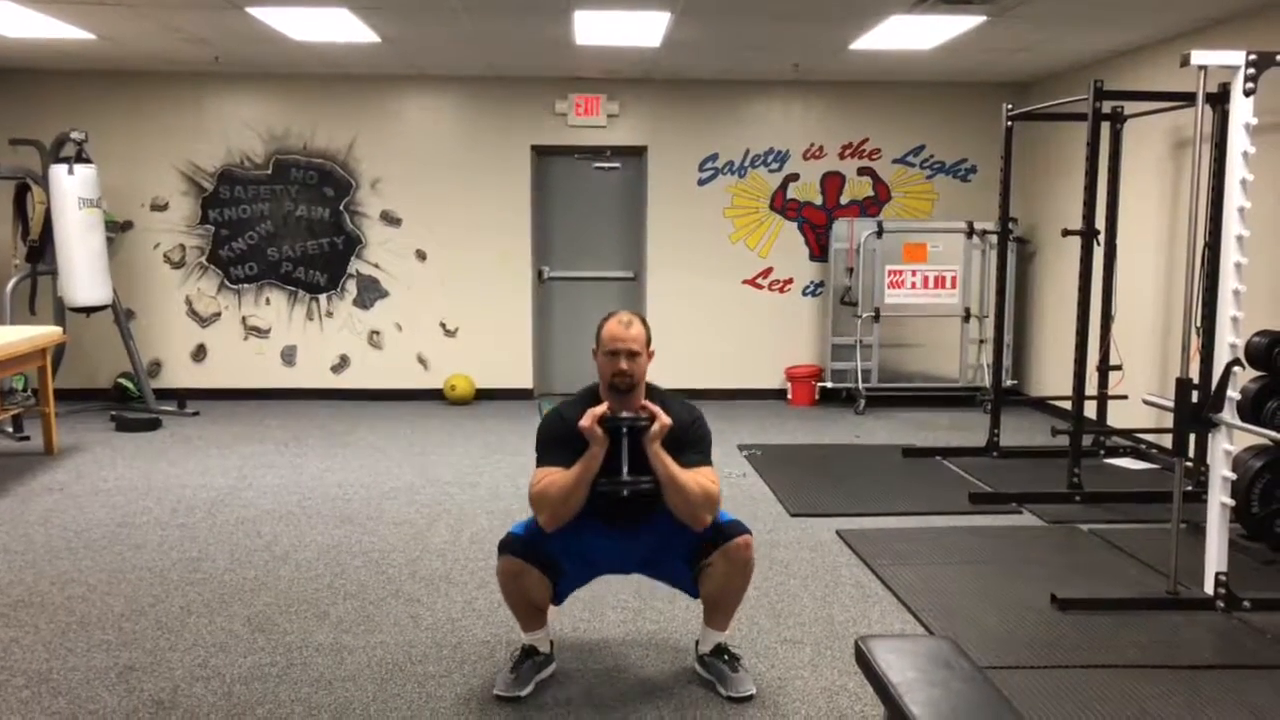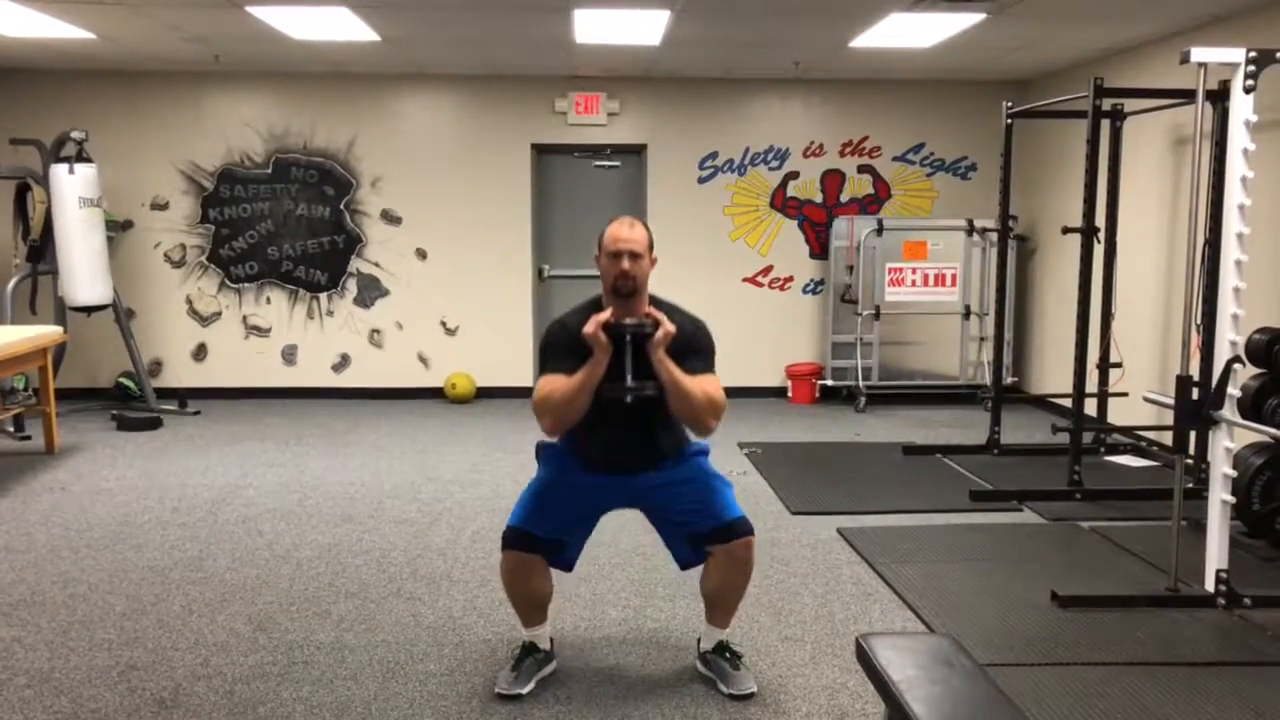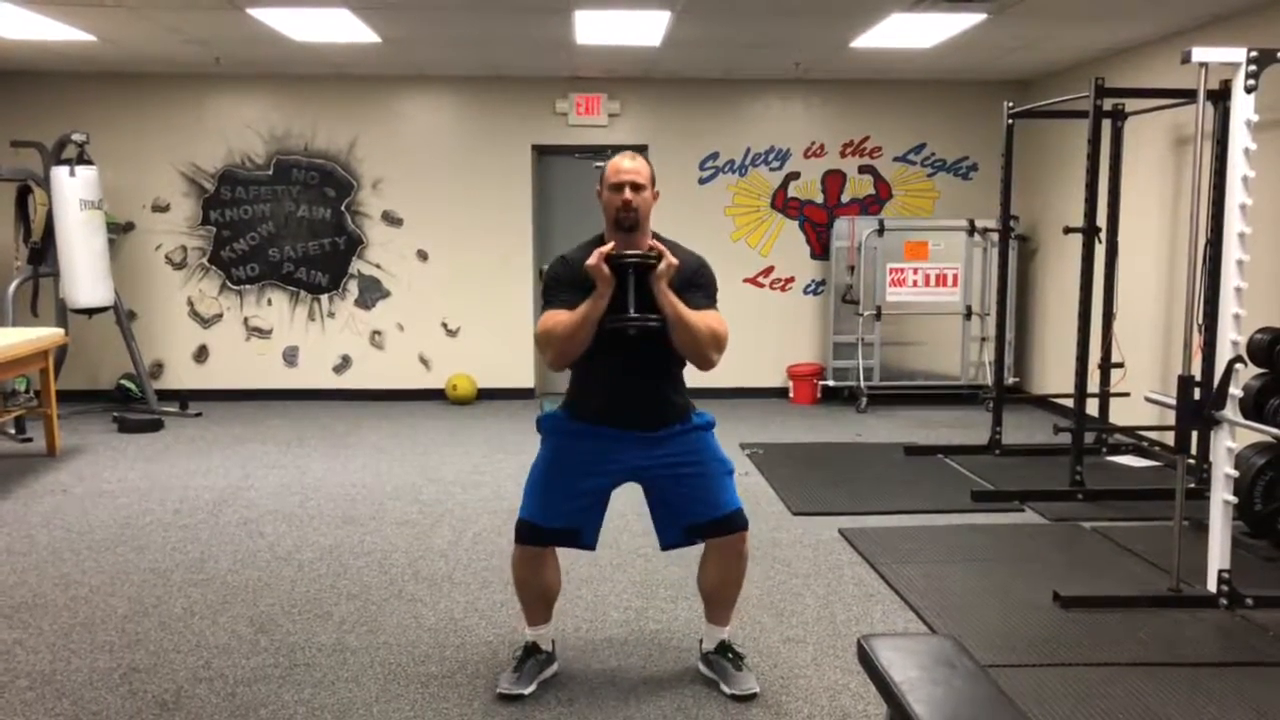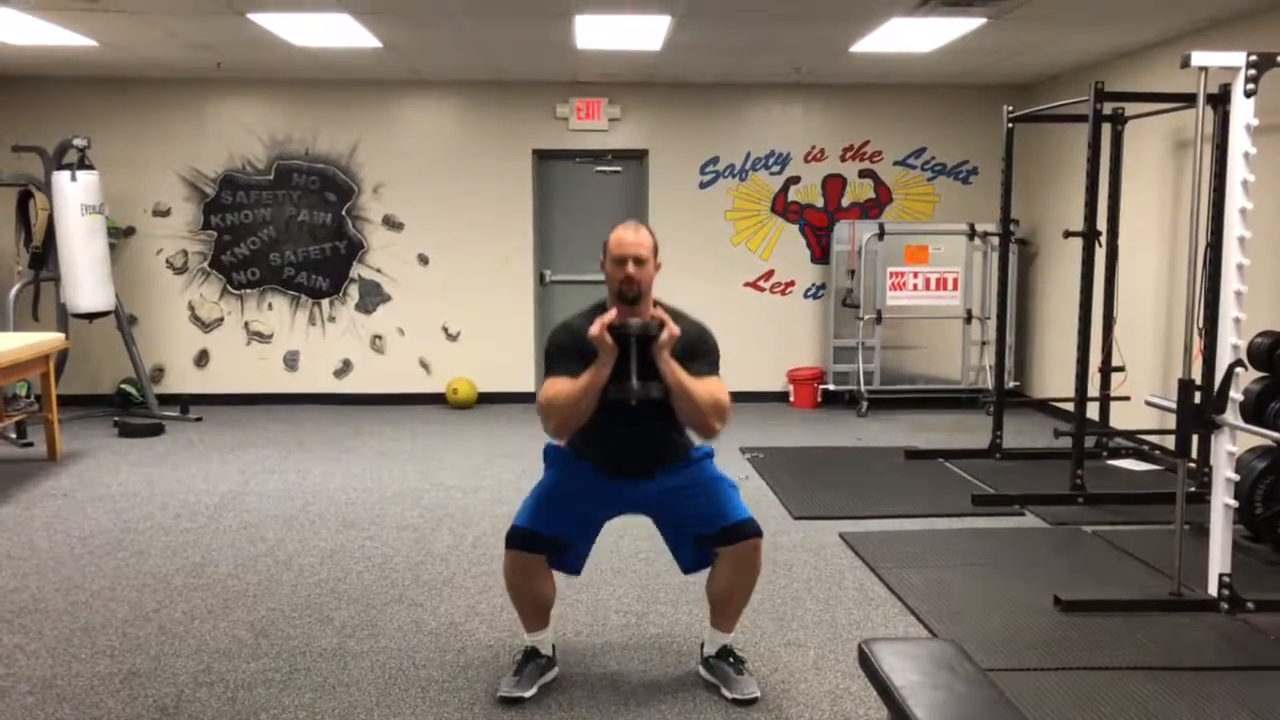
dt=0.4s
person 1, frame 1
left shoulder: (682, 418)
right shoulder: (565, 420)
left elbow: (701, 515)
right elbow: (548, 517)
left wrist: (655, 449)
right wrist: (595, 450)
left hip: (662, 532)
right hip: (584, 534)
left knee: (736, 545)
right knee: (514, 555)
left ankle: (712, 649)
right ankle: (537, 649)
person 1, frame 2
left shoulder: (685, 330)
right shoulder: (568, 331)
left elbow: (707, 420)
right elbow: (551, 422)
left wrist: (659, 356)
right wrist: (599, 357)
left hip: (668, 464)
right hip: (582, 465)
left knee: (736, 541)
right knee: (519, 547)
left ankle: (713, 646)
right ankle: (537, 646)
person 1, frame 3
left shoulder: (687, 266)
right shoulder: (571, 268)
left elbow: (709, 355)
right elbow: (554, 356)
left wrist: (662, 289)
right wrist: (601, 291)
left hip: (673, 431)
right hip: (586, 431)
left knee: (728, 534)
right knee: (533, 539)
left ankle: (716, 646)
right ankle: (539, 647)
person 1, frame 4
left shoulder: (689, 334)
right shoulder: (573, 334)
left elbow: (711, 423)
right elbow: (557, 424)
left wrist: (665, 358)
right wrist: (603, 360)
left hip: (673, 468)
right hip: (590, 468)
left knee: (743, 541)
right knee: (523, 547)
left ankle: (717, 651)
right ankle: (540, 653)
